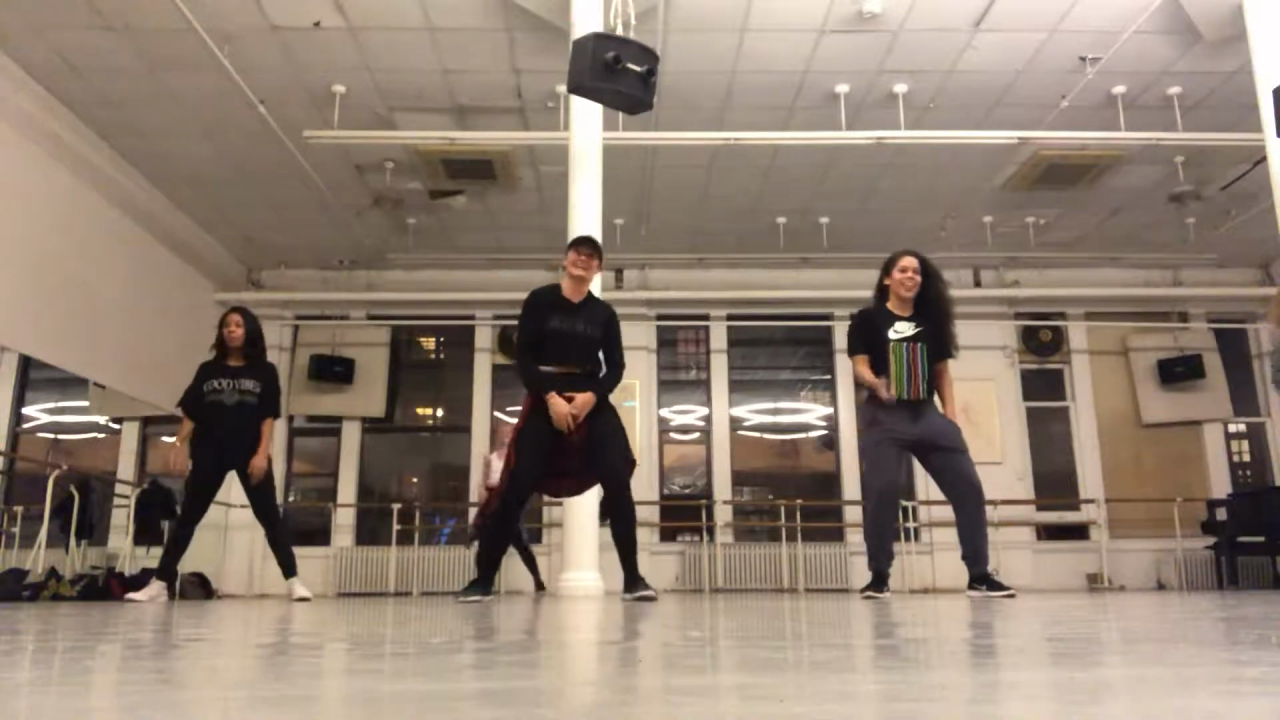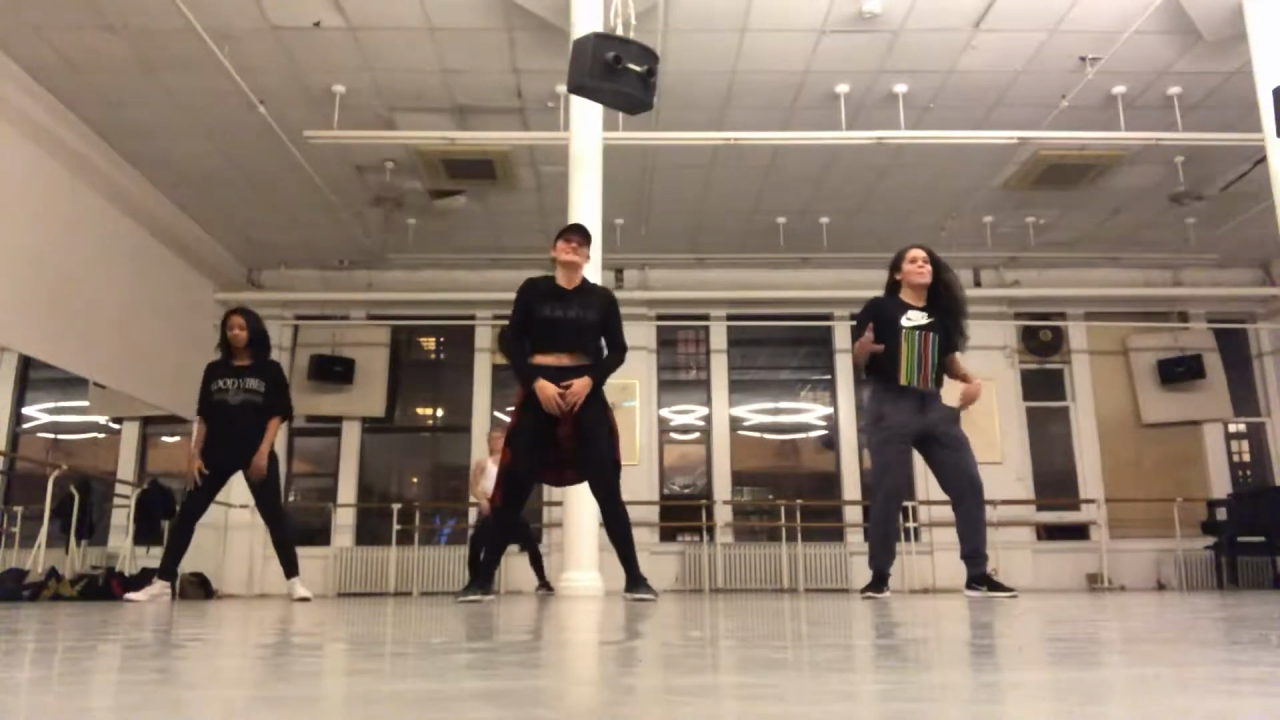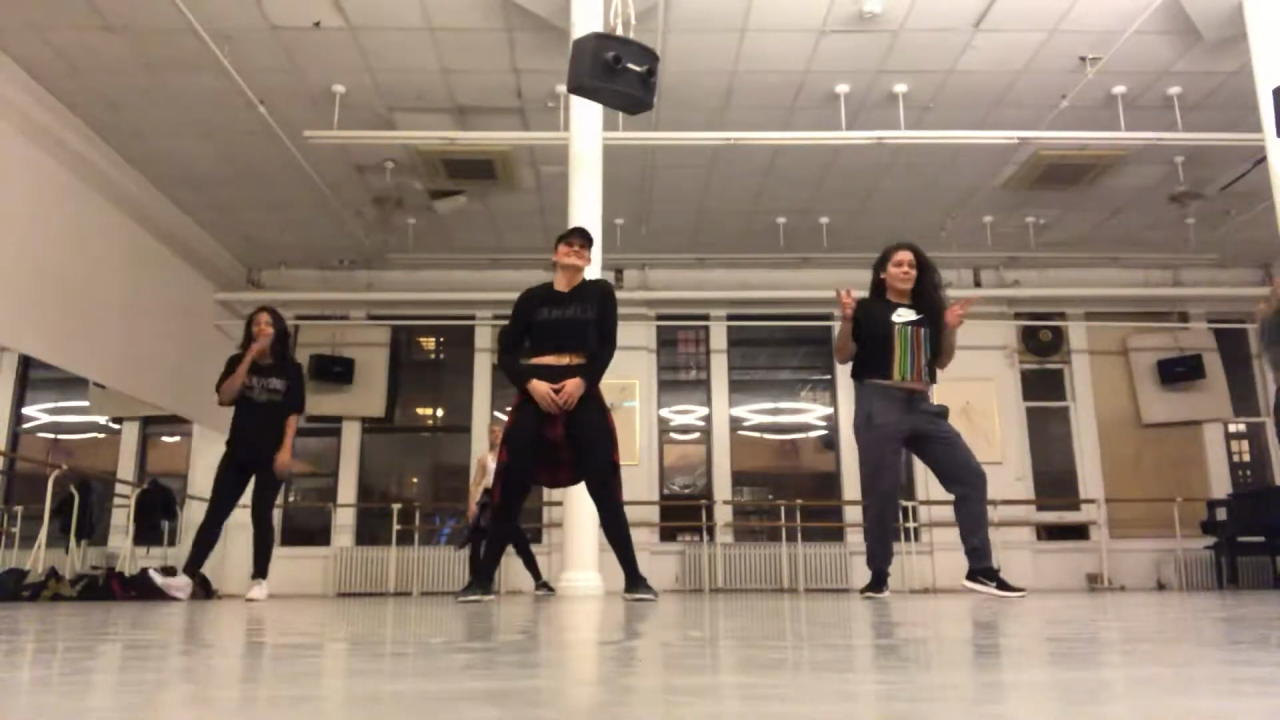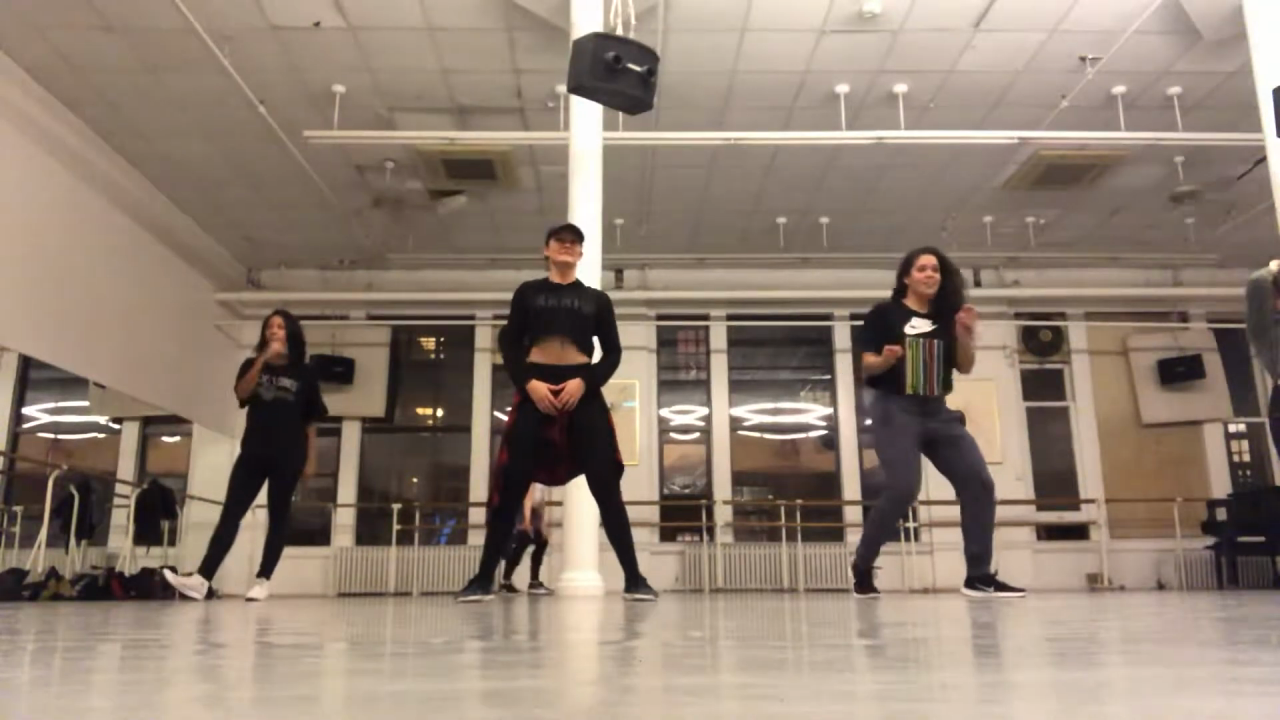
dt=1s
person 1, frame 1
left shoulder: (604, 312)
right shoulder: (539, 300)
left elbow: (616, 365)
right elbow: (523, 357)
left wrist: (594, 395)
right wrist: (549, 396)
left hip: (592, 400)
right hip: (546, 400)
left knee: (618, 484)
right knee: (517, 488)
left ankle: (633, 578)
right ankle: (484, 579)
person 1, frame 2
left shoulder: (601, 298)
right shoulder: (532, 290)
left elbow: (617, 350)
right elbow: (510, 343)
left wrist: (591, 379)
right wrist: (535, 381)
left hip: (585, 393)
right hip: (538, 392)
left knee: (607, 487)
right knee: (514, 487)
left ankle: (635, 579)
right ankle: (483, 579)
person 1, frame 3
left shoulder: (600, 292)
right shoulder: (532, 298)
left elbow: (607, 346)
right elbow: (507, 352)
left wrist: (582, 381)
right wrist: (529, 383)
left hip: (583, 392)
right hip: (535, 393)
left knee: (604, 489)
right knee: (511, 489)
left ankle: (634, 578)
right ankle: (482, 579)
person 1, frame 4
left shoulder: (597, 299)
right shoulder: (528, 293)
left elbow: (613, 353)
right elbow: (509, 345)
left wrist: (585, 382)
right wrist: (527, 382)
left hip: (583, 391)
right hip: (535, 390)
left knee: (606, 487)
right knee: (510, 487)
left ankle: (634, 579)
right ankle: (483, 579)
person 2, frame 1
left shoulder: (932, 320)
right shoulder: (867, 319)
left elbow: (942, 371)
right elbow: (859, 366)
left wrist: (951, 414)
right wrist: (875, 384)
left hip: (927, 415)
right hip: (883, 417)
left knee: (969, 488)
right knee: (881, 491)
left ankle: (979, 575)
right ankle: (879, 576)
person 2, frame 2
left shoulder: (942, 314)
right shoulder: (880, 308)
right elbow: (858, 358)
left wrist: (970, 380)
right wrist: (865, 345)
left hip: (933, 408)
right hip: (890, 406)
left knee: (969, 485)
right knee: (889, 490)
left ankle: (977, 576)
right ankle: (879, 576)
person 2, frame 3
left shoulder: (928, 311)
right shoulder: (869, 310)
left elbow: (941, 362)
right elbow: (843, 356)
left wrist: (950, 328)
right wrist: (846, 319)
left hip: (922, 407)
right hip: (879, 405)
left knee: (971, 477)
right knee: (882, 490)
left ankle: (981, 570)
right ankle: (878, 576)
person 2, frame 4
left shoulder: (947, 318)
right shoulder: (884, 314)
left elbow: (966, 366)
right elbow: (866, 365)
left wrist: (963, 332)
right wrist: (884, 360)
left hip: (937, 412)
right hip: (894, 409)
left knee: (980, 483)
right knee: (903, 488)
left ankle: (979, 576)
right ankle: (862, 567)
person 3, frame 1
left shoulder: (264, 371)
right shoulder: (207, 370)
left elbow: (268, 416)
right elbow: (191, 413)
left wrist: (262, 453)
right wrist: (179, 445)
left hip: (251, 455)
right hip: (209, 455)
left knee: (269, 517)
right knee: (188, 516)
left ankle: (293, 581)
right ankle: (160, 584)
person 3, frame 2
left shoulder: (269, 370)
right shoulder: (214, 370)
left elbow: (277, 415)
right elbow: (204, 417)
left wrist: (263, 451)
right wrist: (194, 454)
left hip: (257, 455)
right hip: (216, 455)
left knee: (275, 515)
right knee: (188, 513)
left ankle: (294, 581)
right ankle: (163, 583)
person 3, frame 3
left shoulder: (290, 369)
right shoulder: (238, 363)
left elbow: (293, 414)
right elbow: (225, 397)
left wrist: (286, 449)
right wrist: (249, 358)
left hip: (273, 453)
right hip: (239, 450)
left knee: (261, 514)
right knee: (216, 512)
left ankle: (259, 581)
right ankle: (186, 578)
person 3, frame 4
left shoulder: (303, 374)
right shoulder: (251, 365)
left elbow: (310, 421)
right elbow: (241, 394)
left wrist: (310, 459)
right wrist: (263, 361)
left hip: (288, 456)
right hip: (253, 452)
left knee: (278, 517)
right knee: (231, 513)
left ankle: (263, 581)
right ankle: (202, 580)
